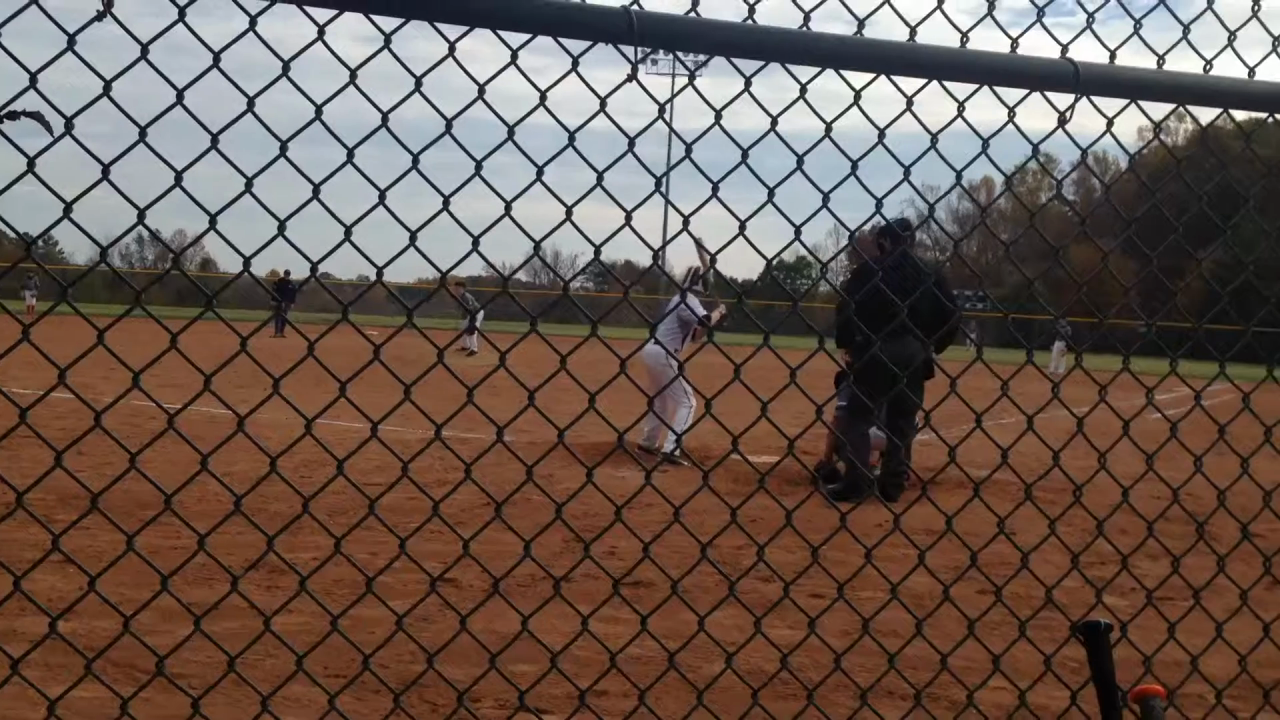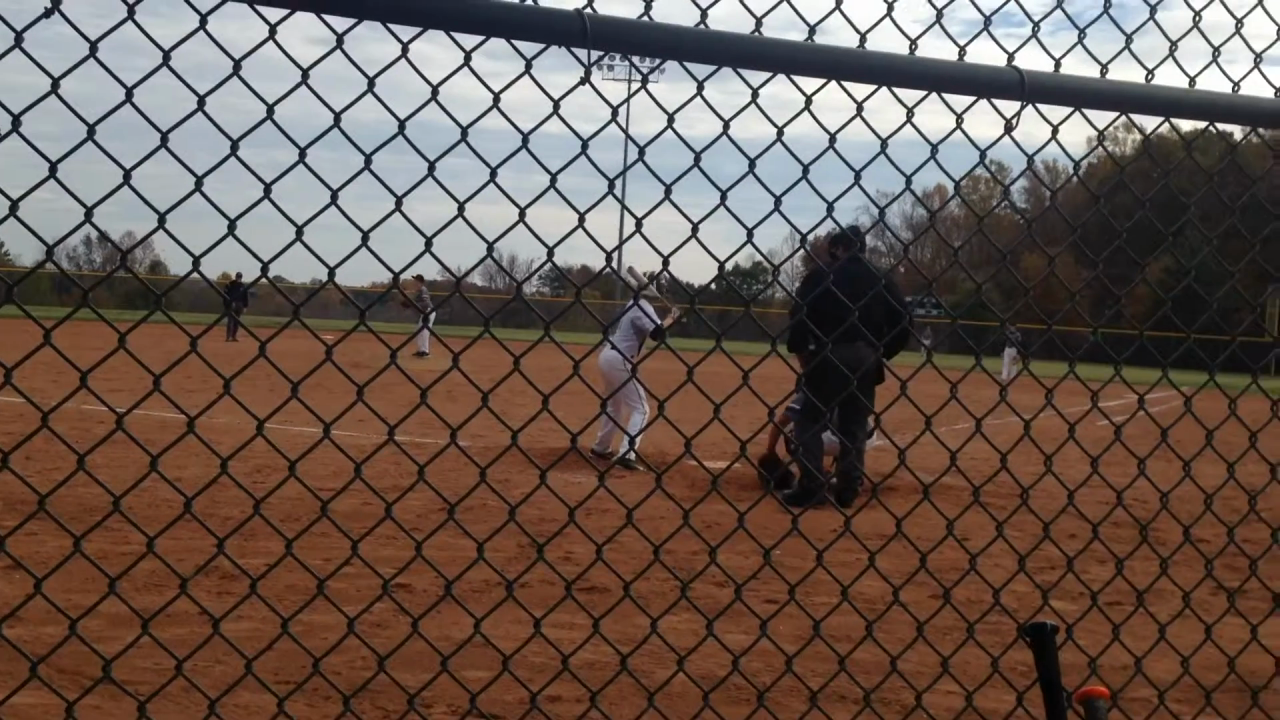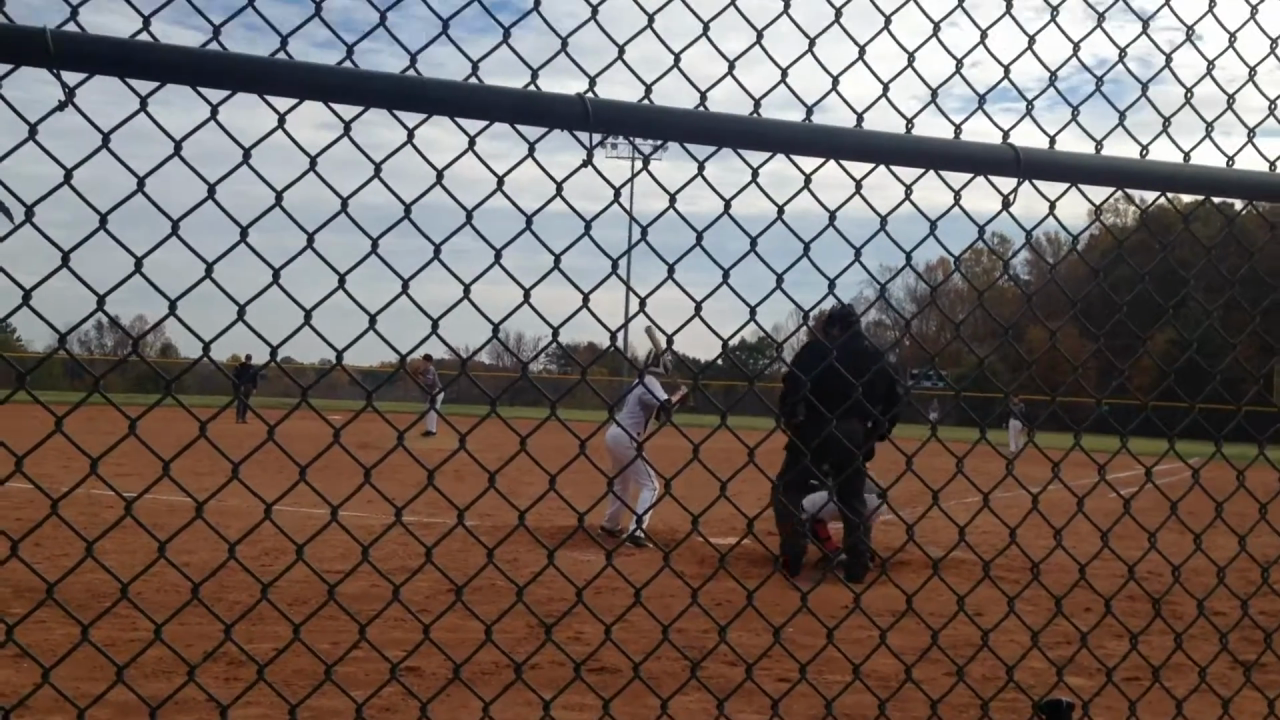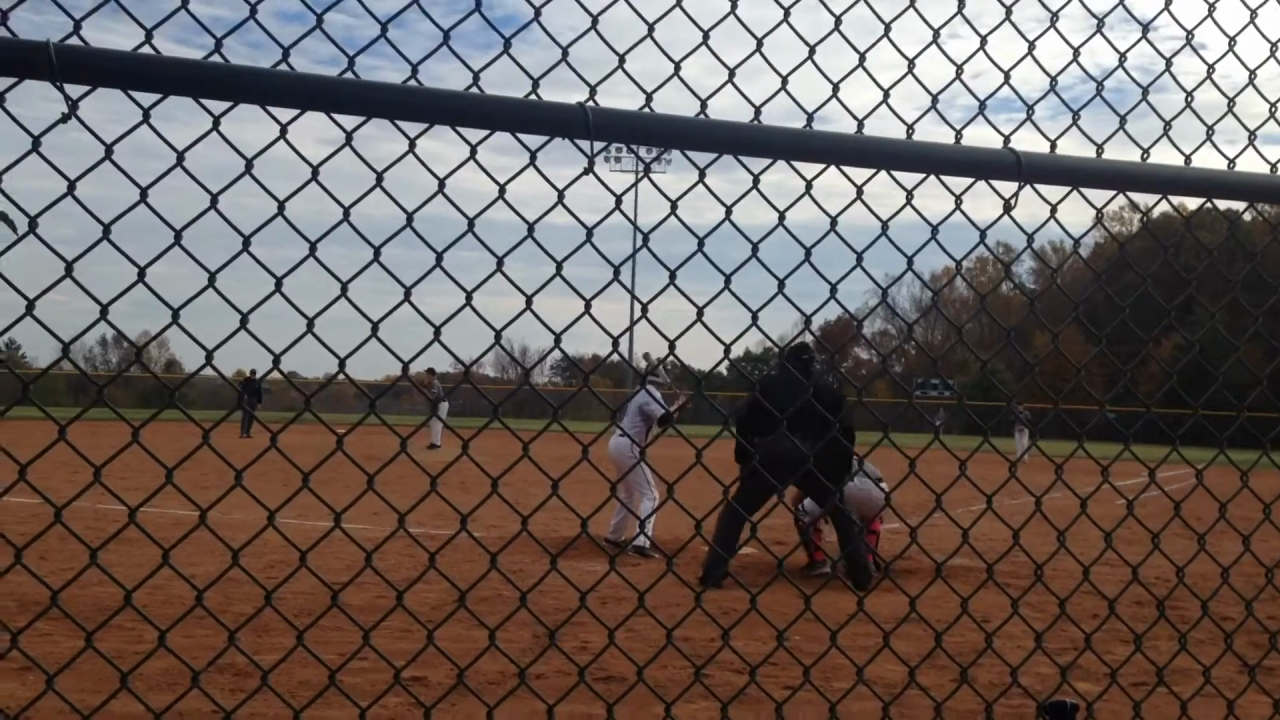
dt=0.4s
person 1, frame 1
left shoulder: (870, 269)
right shoulder: (929, 274)
left elbow: (846, 308)
right elbow: (951, 317)
left wrist: (848, 345)
right wrist: (932, 348)
left hip: (875, 353)
right hip: (914, 354)
left knee: (857, 417)
right knee: (903, 422)
left ankle: (857, 482)
right ankle: (893, 484)
person 1, frame 2
left shoulder: (822, 275)
right shoulder: (880, 280)
left elbow: (799, 313)
right elbow: (903, 322)
left wrist: (800, 349)
right wrist: (881, 353)
left hip: (828, 357)
right hip: (865, 360)
left knee: (810, 422)
right knee: (855, 426)
left ankle: (811, 488)
right ankle: (848, 489)
person 1, frame 3
left shoulder: (816, 347)
right shoulder: (874, 356)
left elbow: (792, 384)
right elbow: (892, 400)
left wrist: (787, 417)
right wrist: (877, 432)
left hip: (815, 431)
right hip: (854, 435)
left knee: (786, 490)
right knee: (853, 500)
left ankle: (793, 553)
right ankle: (856, 566)
person 1, frame 4
left shoulder: (768, 384)
right shoulder: (827, 390)
left elbow: (745, 424)
right elbow: (843, 432)
left wrist: (745, 461)
right wrist: (842, 470)
left hip: (771, 455)
right hip: (810, 456)
left knee: (736, 510)
right knee: (841, 512)
left ankle: (713, 572)
right ankle: (861, 575)
person 2, frame 1
left shoulder: (680, 299)
right shoulder: (689, 300)
left elbow: (695, 335)
right elbow: (705, 322)
left wrist: (716, 318)
right wrist: (719, 312)
left hip: (652, 351)
right hip: (662, 354)
left knee: (661, 401)
right knee: (686, 402)
left ankle: (648, 443)
right ankle: (671, 450)
person 2, frame 2
left shoulder: (634, 305)
right shoulder: (643, 306)
left elbow: (653, 335)
right elbow: (658, 333)
left wrist: (669, 321)
right wrist: (671, 318)
left hip: (608, 357)
right hip: (619, 361)
left knee: (614, 405)
right knee: (640, 409)
left ankle: (601, 448)
right ankle: (627, 456)
person 2, frame 3
left shoulder: (642, 382)
right shoulder: (650, 383)
left elbow: (660, 417)
right elbow: (665, 409)
left wrist: (677, 399)
right wrist: (679, 396)
left hip: (616, 434)
right hip: (626, 438)
left knee: (623, 483)
right knee: (650, 485)
left ankle: (610, 524)
right ankle: (636, 532)
person 2, frame 4
left shoulder: (641, 391)
right shoulder: (650, 393)
left elbow: (658, 420)
right elbow: (665, 420)
left wrist: (675, 408)
right wrist: (678, 405)
left hip: (618, 444)
right hip: (629, 447)
left knee: (628, 493)
right knee: (649, 495)
left ankle: (614, 536)
right ankle: (640, 543)
